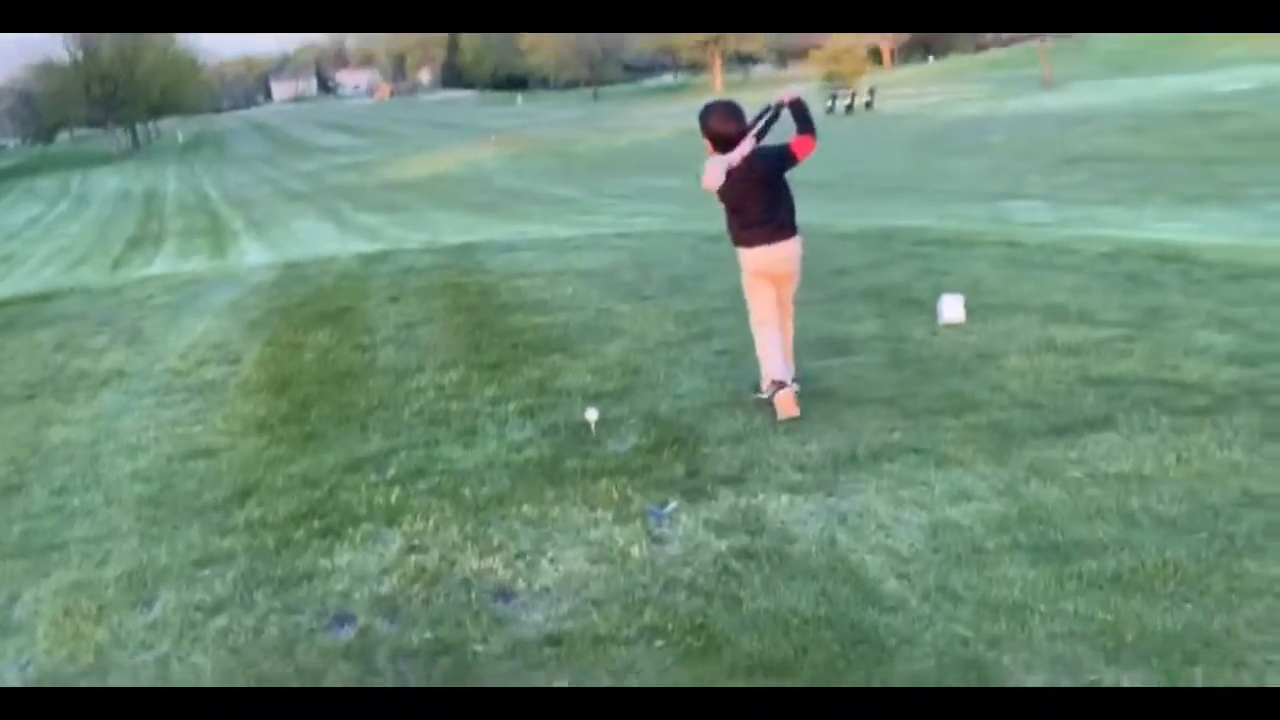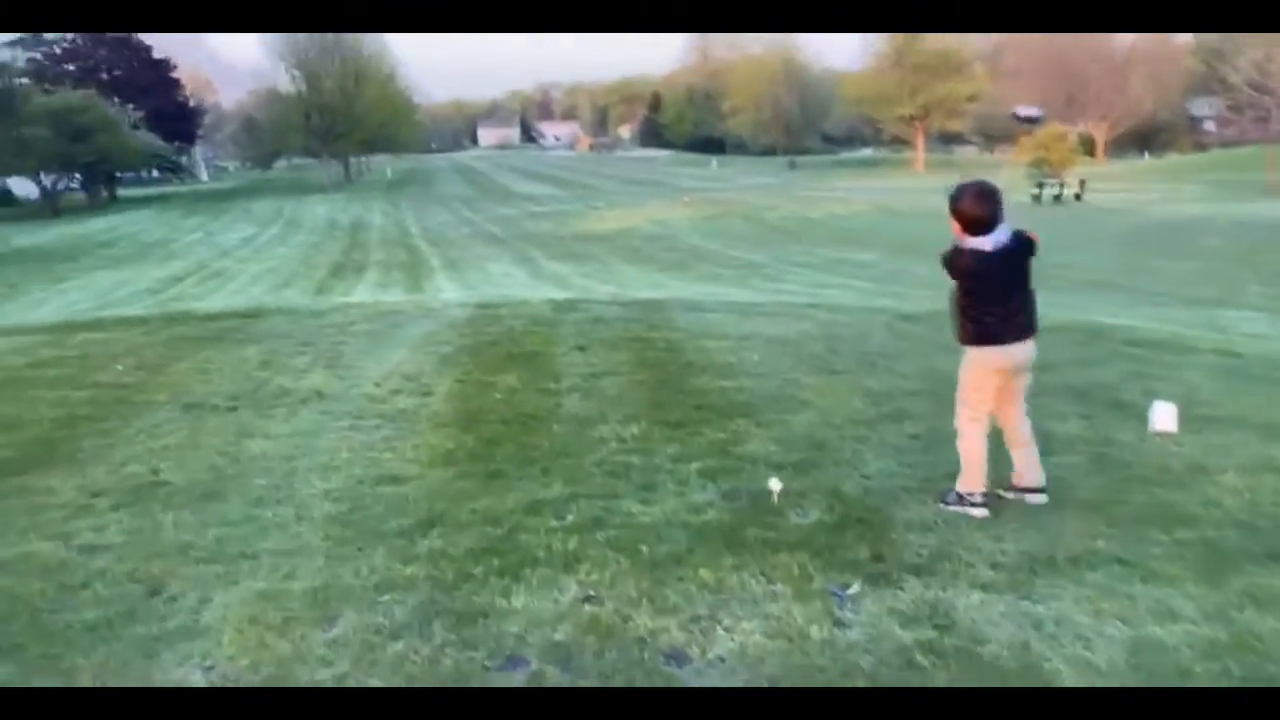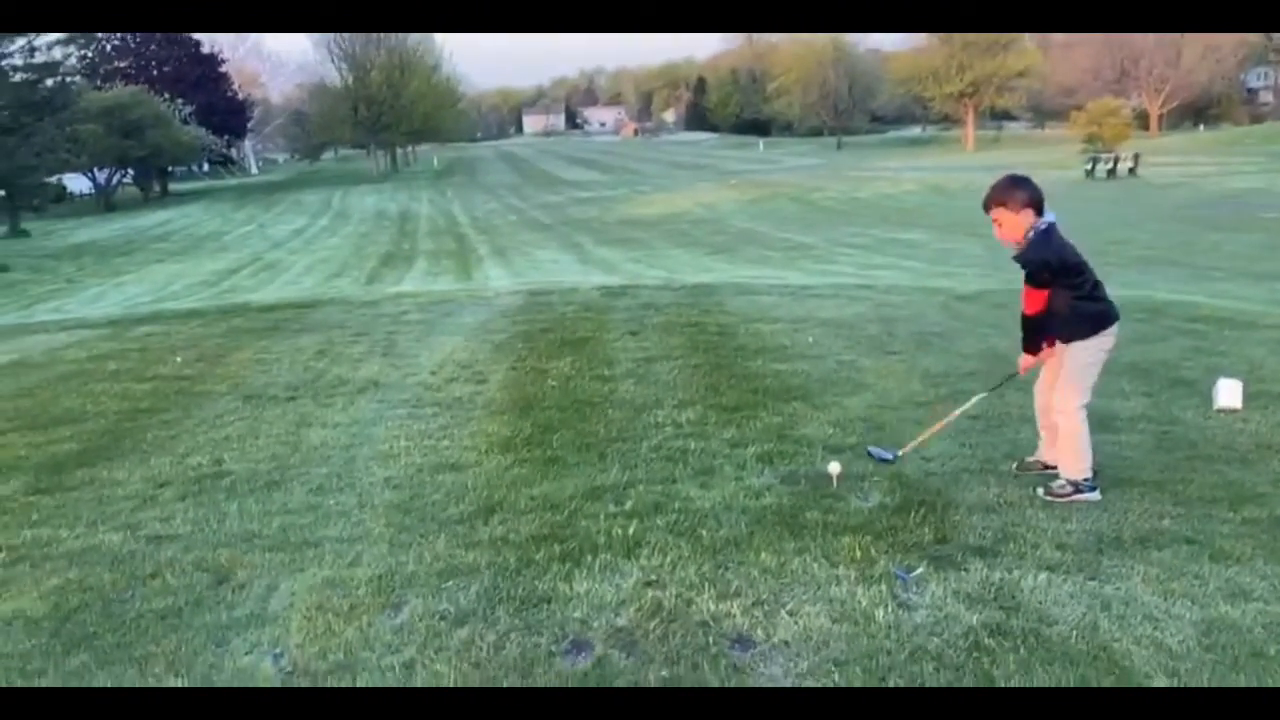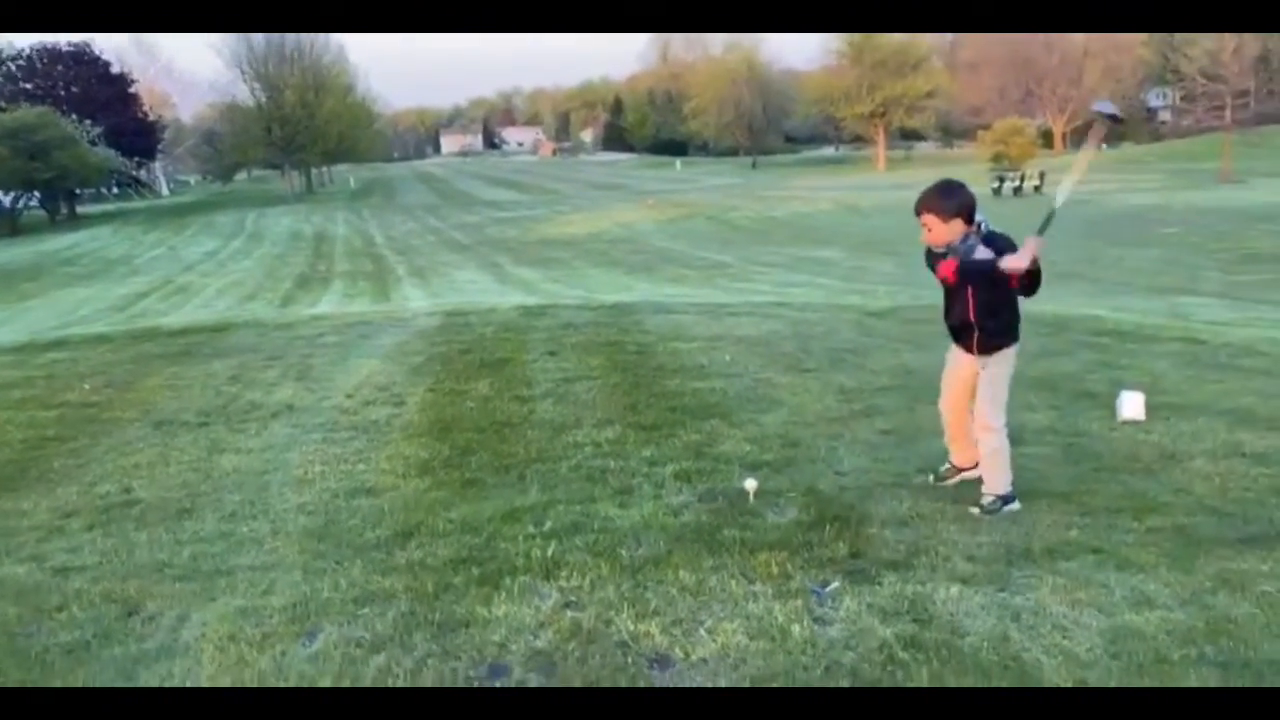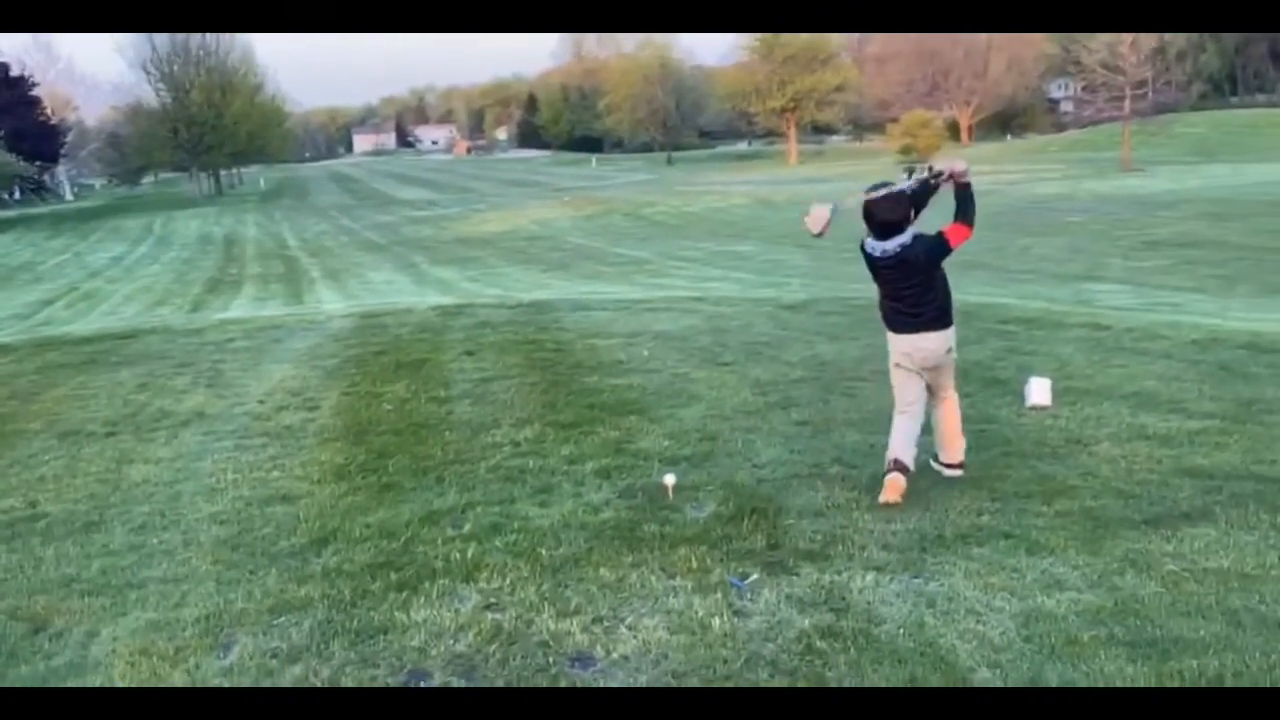
dt=1s
person 1, frame 1
left shoulder: (713, 170)
right shoulder: (765, 160)
left elbow: (741, 146)
right elbow: (807, 140)
left wrist: (774, 109)
right wrist: (795, 104)
left hip: (752, 255)
right hip: (786, 246)
left knee: (764, 322)
right knee: (783, 313)
left ankle: (777, 383)
right ankle: (784, 377)
person 1, frame 2
left shoulder: (958, 261)
right shoulder: (1018, 246)
left wrist: (966, 234)
right wrist: (997, 225)
left hip: (986, 351)
right hip: (1023, 344)
left knee: (971, 420)
right knee: (1014, 412)
left ankle: (971, 493)
right ankle: (1030, 482)
person 1, frame 3
left shoulder: (1039, 255)
right shoulder: (1045, 243)
left elbow: (1034, 307)
left wrist: (1030, 349)
right wrist: (1046, 343)
left hip: (1089, 333)
right hip: (1075, 331)
left knee: (1067, 402)
right knee: (1046, 393)
left ankle: (1080, 480)
right ankle: (1052, 456)
person 1, frame 4
left shoulder: (999, 245)
right shoulder: (937, 255)
left elbow: (1026, 286)
right elbow: (962, 273)
left wrist: (1030, 263)
right wrist: (1004, 265)
left hip: (998, 347)
right hip: (962, 345)
left knee: (989, 420)
right knee: (952, 407)
left ankle: (1000, 492)
right ankle: (965, 461)
person 1, frame 5
left shoulder: (870, 251)
right shoulder: (925, 249)
left elbow: (893, 216)
right elbow: (965, 224)
left wrist: (934, 180)
right wrist: (962, 182)
left hip: (902, 342)
right hip: (939, 337)
left knee: (907, 408)
right knee: (945, 397)
left ankle: (897, 466)
right ankle: (951, 458)
